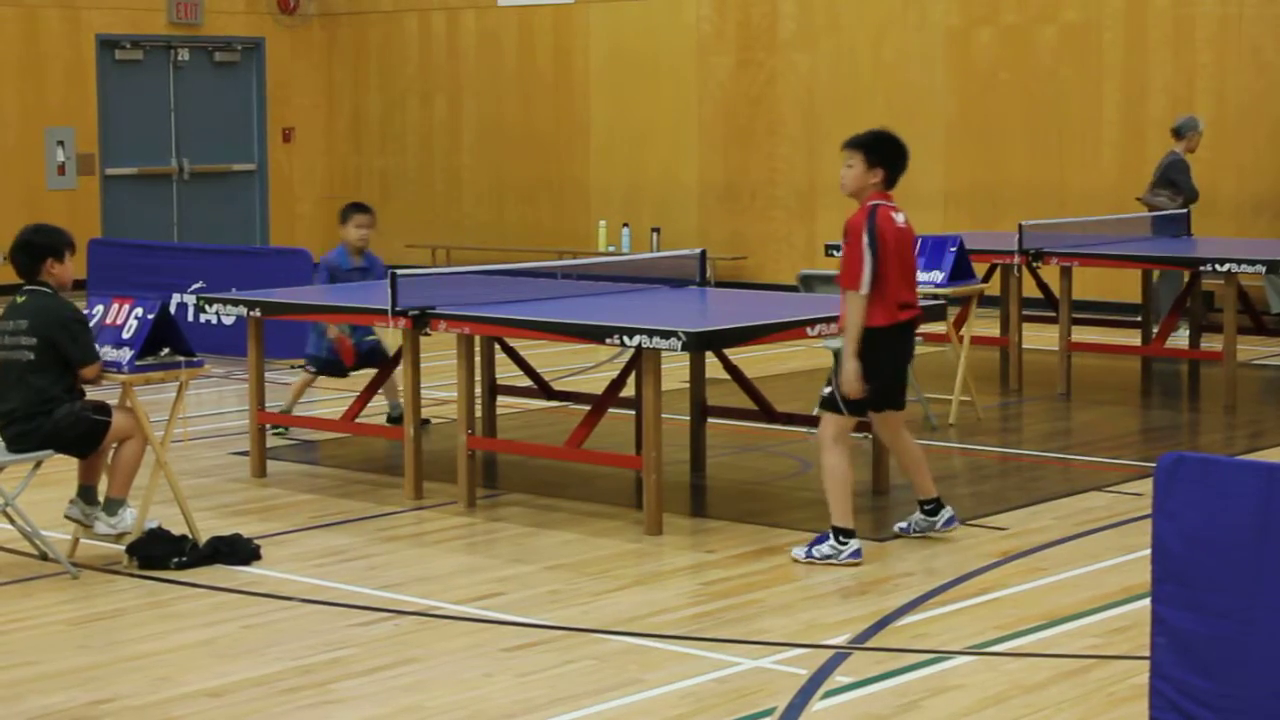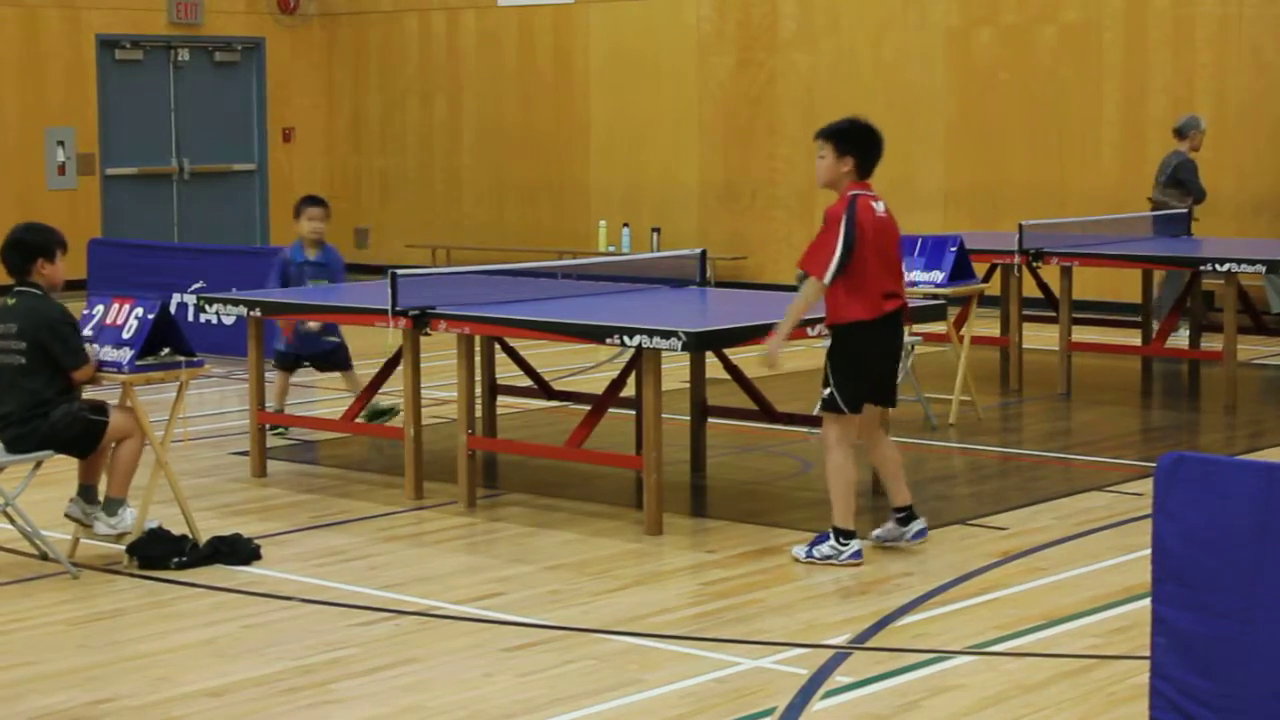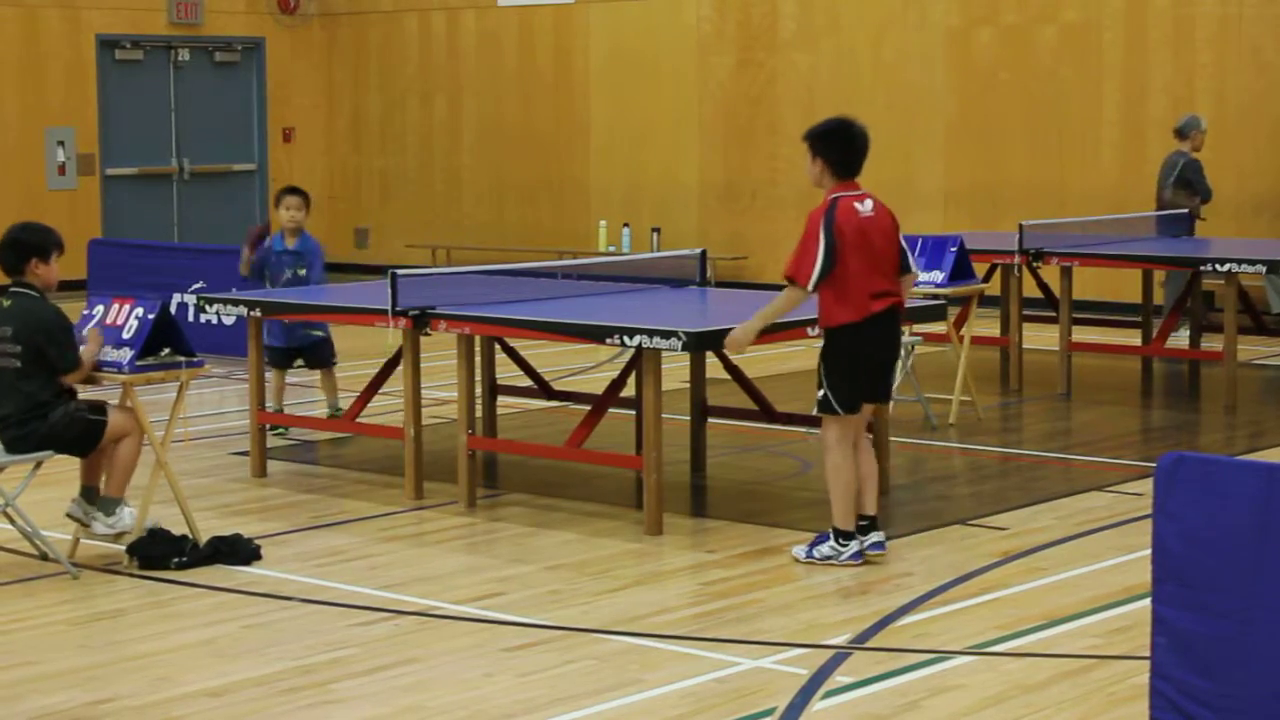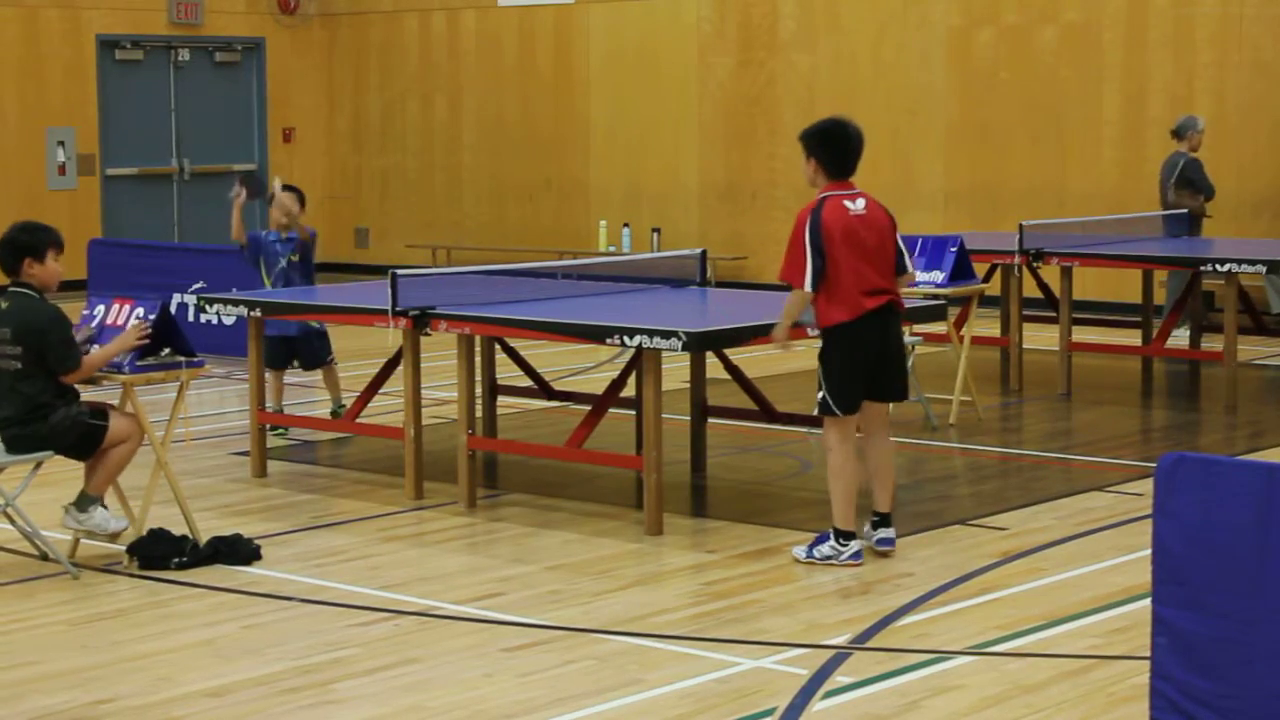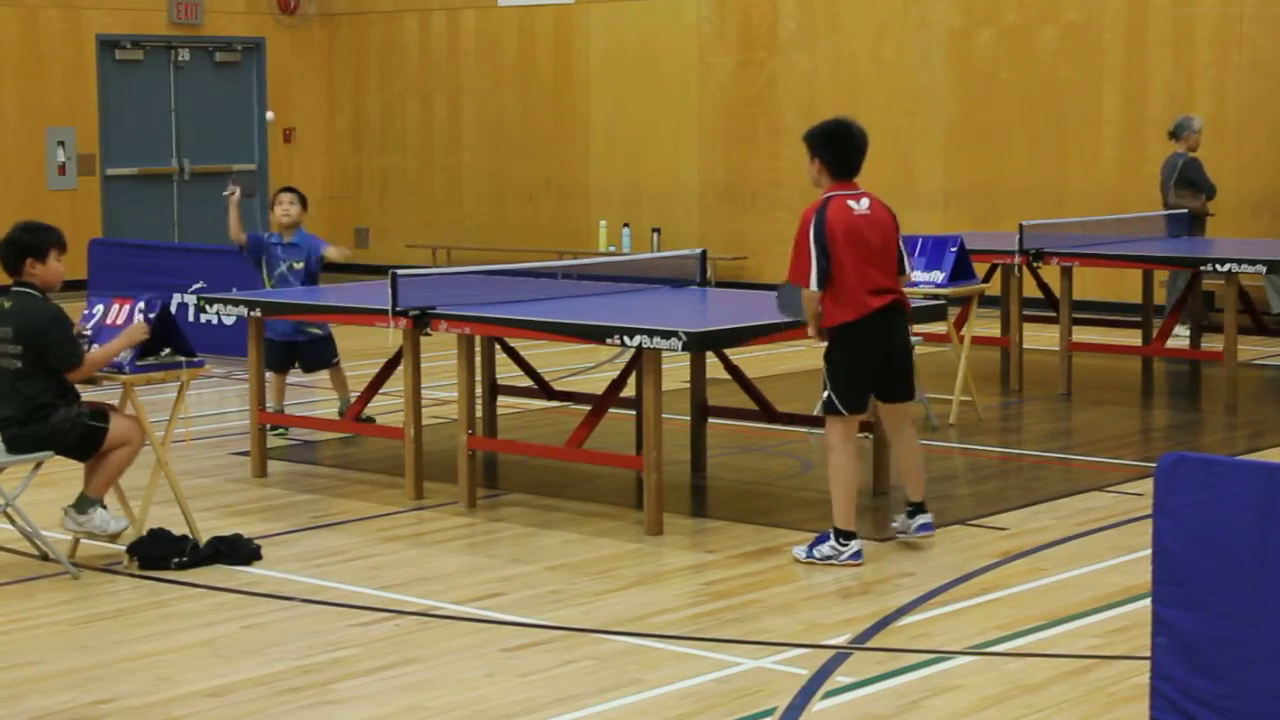
dt=0.2s
person 1, frame 1
left shoulder: (865, 222)
right shoulder: (900, 221)
left elbow: (858, 292)
left wrist: (848, 356)
left hip: (873, 339)
right hip: (900, 335)
left knee: (831, 435)
right knee: (891, 427)
left ankle: (842, 539)
right ankle: (933, 509)
person 1, frame 2
left shoulder: (844, 214)
right shoulder: (881, 209)
left elbow: (819, 281)
left wrist: (782, 331)
left hip: (857, 334)
right hip: (890, 328)
left knee: (836, 435)
right knee: (871, 429)
left ankle: (844, 540)
right ankle: (906, 516)
person 1, frame 3
left shoulder: (827, 216)
right shoulder: (881, 211)
left elbow: (803, 286)
right elbow: (907, 277)
left wrist: (752, 326)
left hip: (849, 335)
right hip: (886, 328)
left knee: (836, 435)
right knee: (858, 433)
left ankle: (844, 539)
right ankle: (869, 528)
person 1, frame 4
left shoulder: (814, 216)
right shoulder: (878, 211)
left elbow: (804, 288)
right elbow: (904, 276)
left wrist: (785, 325)
left hip: (846, 333)
right hip: (887, 325)
left knee: (838, 437)
right knee: (876, 428)
left ankle: (844, 540)
right ankle: (882, 525)
person 1, frame 5
left shoulder: (819, 216)
right shoulder: (881, 210)
left elbow: (812, 287)
right elbow: (902, 274)
left wrist: (815, 320)
left hip: (853, 333)
right hip: (893, 323)
left knee: (840, 436)
right knee: (899, 422)
left ankle: (844, 540)
right ankle: (917, 513)
person 2, frame 1
right shoulder: (60, 310)
right elbow: (90, 372)
left wrist: (70, 376)
right hip: (44, 423)
left knee: (101, 416)
right knee: (136, 425)
left ankle: (86, 503)
right ankle: (112, 514)
person 2, frame 2
right shoulder: (50, 312)
right elbow: (81, 373)
left wrist: (76, 353)
right wrist: (92, 358)
right hip: (40, 424)
left knee: (101, 415)
right knee: (132, 424)
left ankle: (86, 502)
right ankle: (112, 514)
person 2, frame 3
right shoulder: (44, 314)
right elbow: (71, 376)
left wrist: (74, 348)
right wrist: (90, 349)
right hip: (39, 424)
left knee: (102, 416)
right knee: (130, 422)
left ankle: (89, 503)
right ankle: (109, 511)
person 2, frame 4
right shoulder: (43, 314)
right elbow: (72, 373)
left wrist: (70, 340)
right wrist: (119, 344)
right hip: (40, 425)
left knee: (106, 416)
right knee: (132, 427)
left ankle: (89, 505)
right ankle: (84, 509)
person 2, frame 5
right shoulder: (44, 313)
right elbow: (75, 371)
left wrist: (69, 338)
right wrist: (123, 341)
right hip: (41, 424)
left knee: (107, 417)
right knee: (133, 431)
left ankle: (88, 506)
right ankle: (83, 510)
person 3, frame 1
left shoulder: (375, 264)
right shoulder: (330, 262)
right wrist: (332, 328)
left hip: (360, 328)
right hip: (330, 329)
left knee: (384, 365)
right knee: (311, 374)
left ankle: (395, 412)
right ankle: (285, 413)
person 3, frame 2
left shoulder: (334, 258)
right shoulder: (286, 258)
right elbow: (274, 291)
left wrist: (321, 319)
left hip: (325, 326)
right hip: (293, 326)
left knee: (344, 367)
right knee: (284, 371)
left ankle: (370, 408)
right ankle: (277, 414)
person 3, frame 3
left shoulder: (312, 247)
right shoulder: (267, 247)
left elbow: (317, 284)
right elbow: (246, 272)
right wrist: (247, 258)
left hip: (310, 321)
right hip: (278, 321)
left knee: (326, 366)
right knee: (278, 368)
left ankle: (334, 411)
right ankle: (277, 413)
person 3, frame 4
left shoulder: (304, 237)
right shoulder: (264, 240)
left elbow: (305, 233)
right elbow: (238, 237)
left wrist: (293, 213)
right wrist: (237, 205)
right hip: (276, 318)
left knee: (326, 364)
right knee: (276, 368)
left ankle: (338, 408)
right ankle: (276, 414)
person 3, frame 5
left shoulder: (309, 242)
right shoulder: (265, 243)
left elbow: (326, 252)
right elbow: (236, 236)
left wrist: (335, 253)
right wrist: (234, 204)
left hip: (310, 321)
right hip: (278, 322)
left knee: (333, 365)
right knee: (278, 370)
left ankle: (347, 409)
right ankle: (277, 414)
person 4, frame 1
left shoulder: (1170, 160)
right shoulder: (1177, 163)
left elbow: (1182, 194)
right elbow: (1192, 195)
left wrist: (1178, 199)
right wrist: (1180, 200)
left hip: (1167, 223)
right hip: (1171, 224)
left knee: (1168, 271)
right knee: (1174, 272)
left ankle: (1154, 317)
person 4, frame 2
left shoulder: (1170, 159)
right shoulder: (1185, 163)
right elbow: (1199, 196)
left wrist: (1182, 199)
right wrist: (1186, 200)
left hip: (1165, 221)
right hip: (1174, 224)
left knee: (1174, 271)
right knee: (1177, 272)
left ankle: (1160, 316)
person 4, frame 3
left shoulder: (1170, 160)
right shoulder: (1190, 163)
right elbow: (1206, 195)
left wrist: (1188, 198)
right wrist: (1193, 200)
left hip: (1167, 222)
right hip: (1179, 224)
left knee: (1177, 272)
right knee: (1179, 273)
person 4, frame 4
left shoulder: (1170, 162)
right shoulder: (1190, 163)
right elbow: (1209, 193)
left wrist: (1192, 197)
right wrist: (1196, 197)
left hip: (1172, 222)
right hip: (1186, 224)
left knee: (1180, 272)
right knee: (1182, 273)
left ankle: (1180, 320)
person 4, frame 5
left shoulder: (1169, 163)
right shoulder: (1189, 162)
right elbow: (1210, 192)
left wrist: (1192, 195)
right wrist: (1198, 195)
left hip: (1174, 223)
right hip: (1189, 225)
left knee: (1178, 271)
right knee: (1190, 273)
right ankle: (1176, 321)
